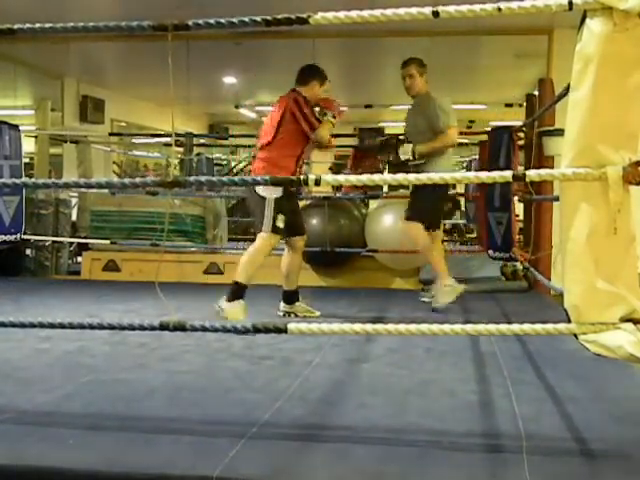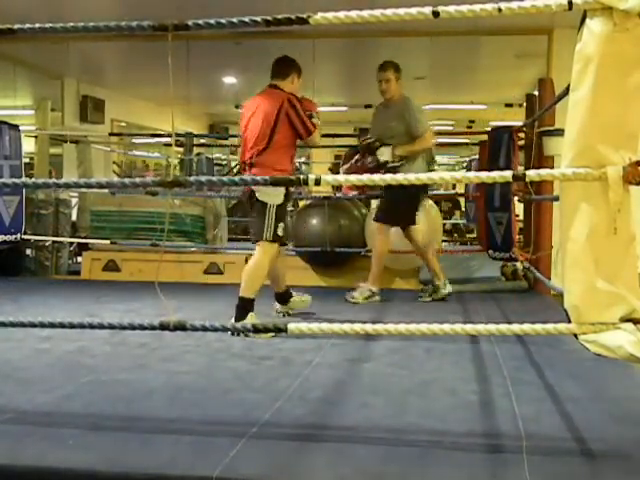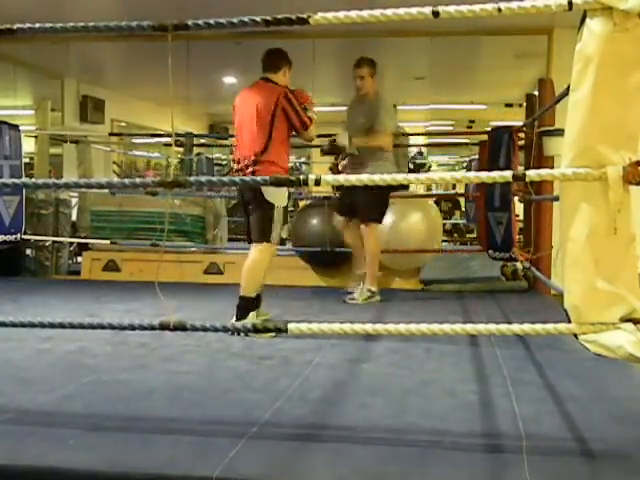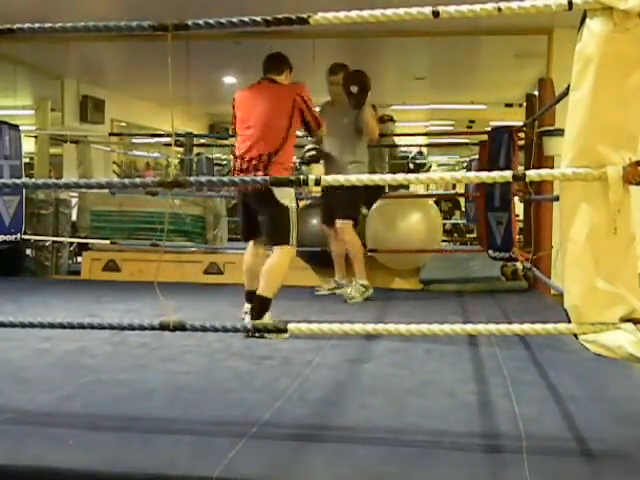
dt=0.3s
person 1, frame 1
left shoulder: (290, 103)
right shoulder: (297, 103)
right elbow: (321, 135)
right wrist: (331, 114)
left hip: (282, 182)
right hip: (271, 179)
left knee: (297, 241)
right knee: (267, 238)
left ankle: (290, 301)
right ankle: (234, 299)
person 1, frame 2
left shoulder: (251, 103)
right shoulder: (288, 101)
right elbow: (313, 139)
right wrist: (312, 114)
left hip: (254, 179)
left knee: (274, 246)
right knee: (267, 248)
left ankle: (284, 299)
right ankle: (242, 316)
person 1, frame 3
left shoulder: (243, 96)
right shoulder: (283, 94)
right elbow: (308, 134)
right wrist: (306, 108)
left hip: (245, 177)
right hip: (269, 177)
left knee: (258, 245)
right knee: (264, 247)
left ankle: (252, 310)
right ankle: (242, 314)
person 1, frame 4
left shoulder: (241, 96)
right shoulder: (294, 94)
right elbow: (319, 132)
right wrist: (307, 102)
left hip: (244, 178)
right hip: (273, 180)
left knee: (256, 242)
right knee: (284, 249)
left ankle: (251, 303)
right ankle: (258, 316)
person 2, frame 1
left shoulder: (435, 104)
right shoulder: (414, 109)
left elbow: (452, 136)
left wrist: (417, 150)
right wrist: (399, 149)
left knee: (413, 227)
right knee: (430, 232)
left ankle: (446, 281)
right ankle: (441, 287)
person 2, frame 2
left shoulder: (409, 108)
right shoulder: (380, 110)
left elbow: (428, 141)
right elbow: (373, 140)
left wrist: (396, 153)
left knee: (380, 228)
right knee: (410, 232)
left ankle: (372, 287)
right ankle: (440, 282)
person 2, frame 3
left shoulder: (381, 104)
right shoulder: (353, 103)
left elbow: (385, 141)
left wrist: (353, 141)
left hip: (378, 174)
right hip: (356, 172)
left knee: (368, 227)
right knee: (344, 220)
left ankle: (371, 287)
right ankle: (363, 268)
person 2, frame 4
left shoulder: (359, 109)
right shoulder: (324, 109)
left elbow: (374, 134)
left wrist: (364, 106)
left hip: (354, 176)
right hip: (331, 177)
left knee: (344, 227)
right knee: (331, 230)
left ankle: (362, 282)
right ankle: (340, 280)
